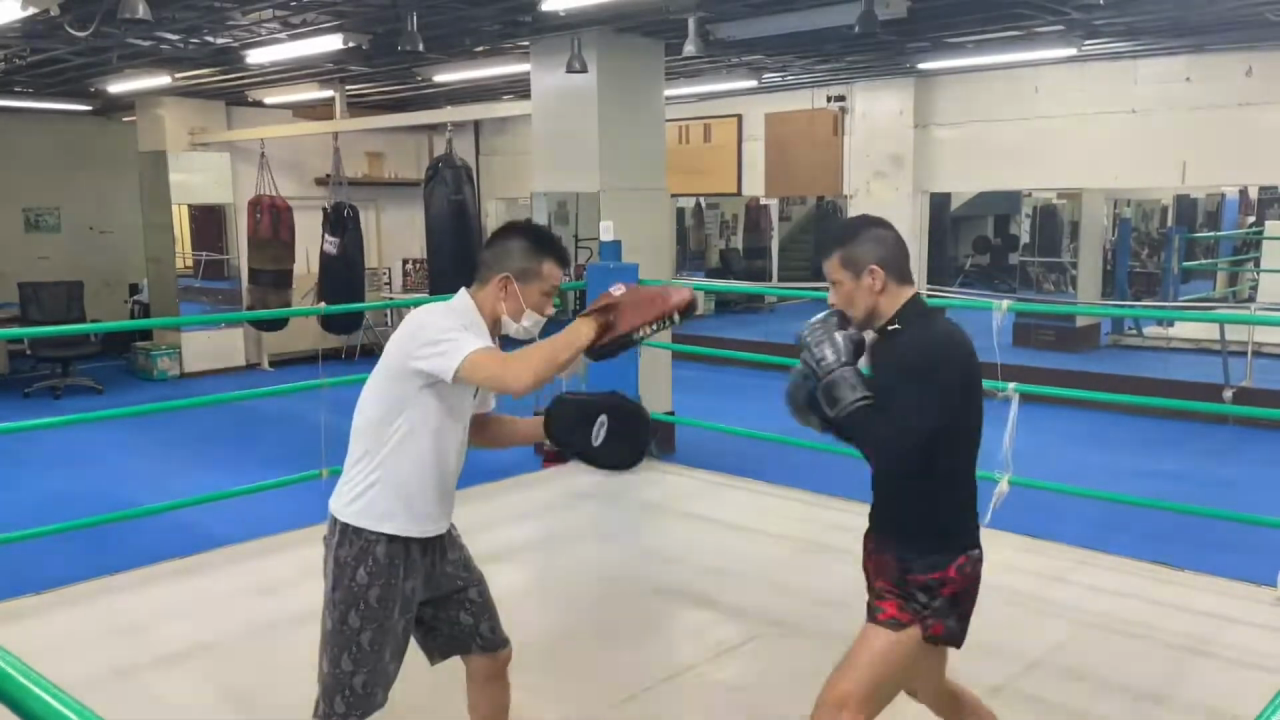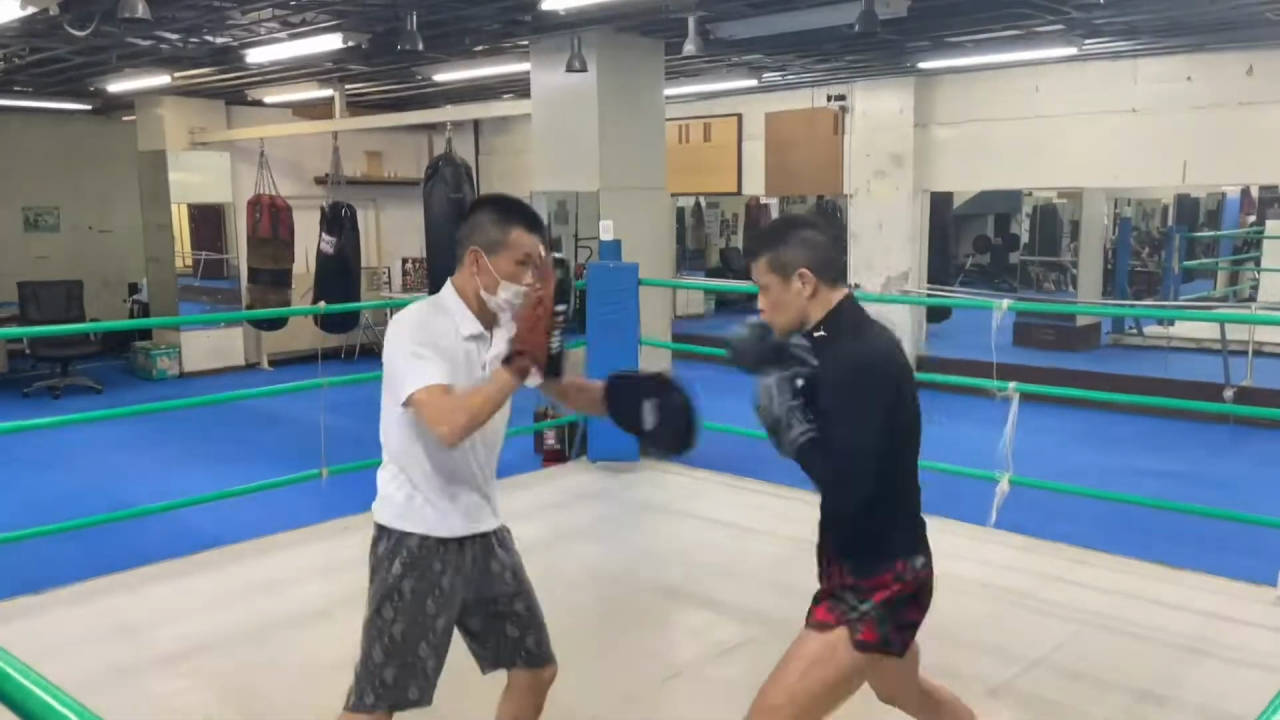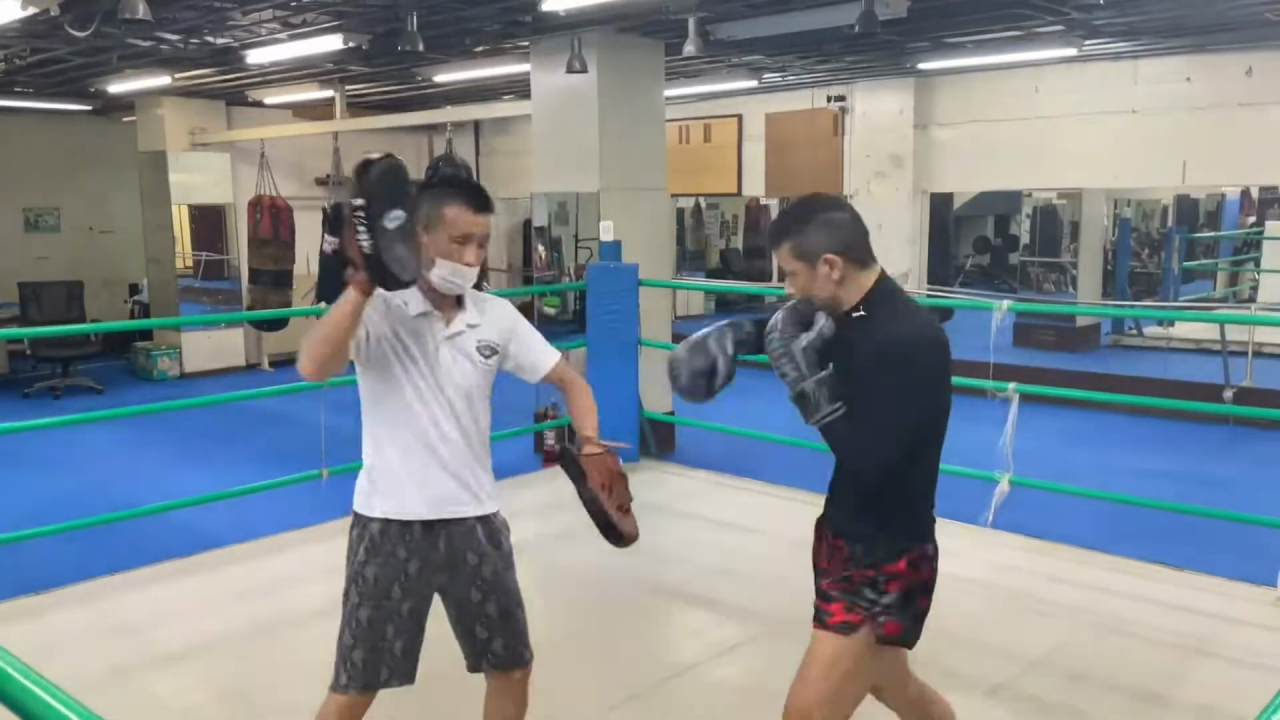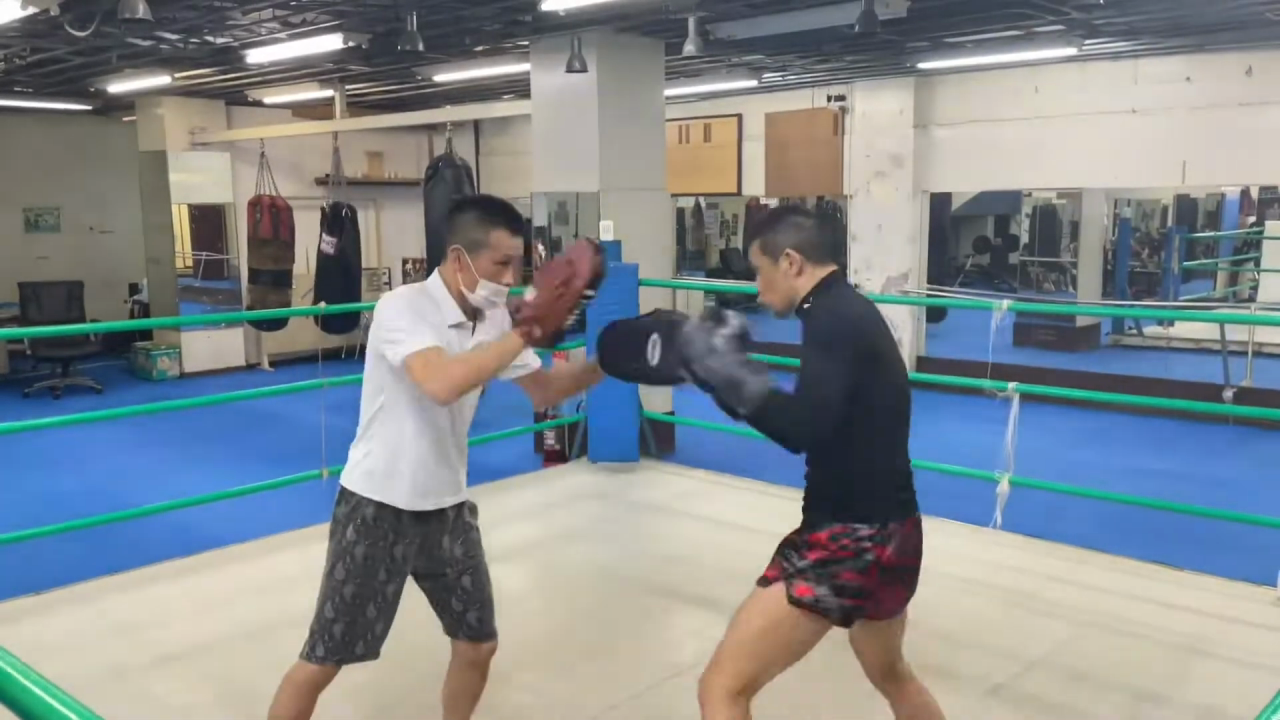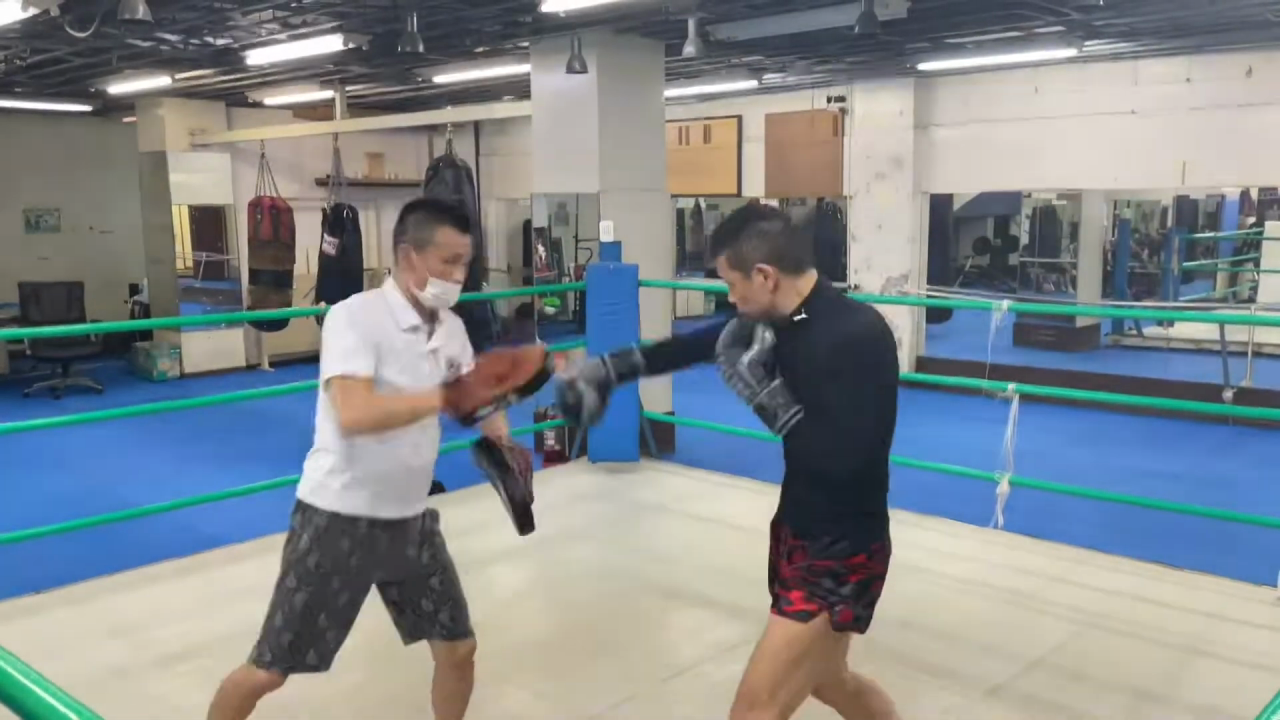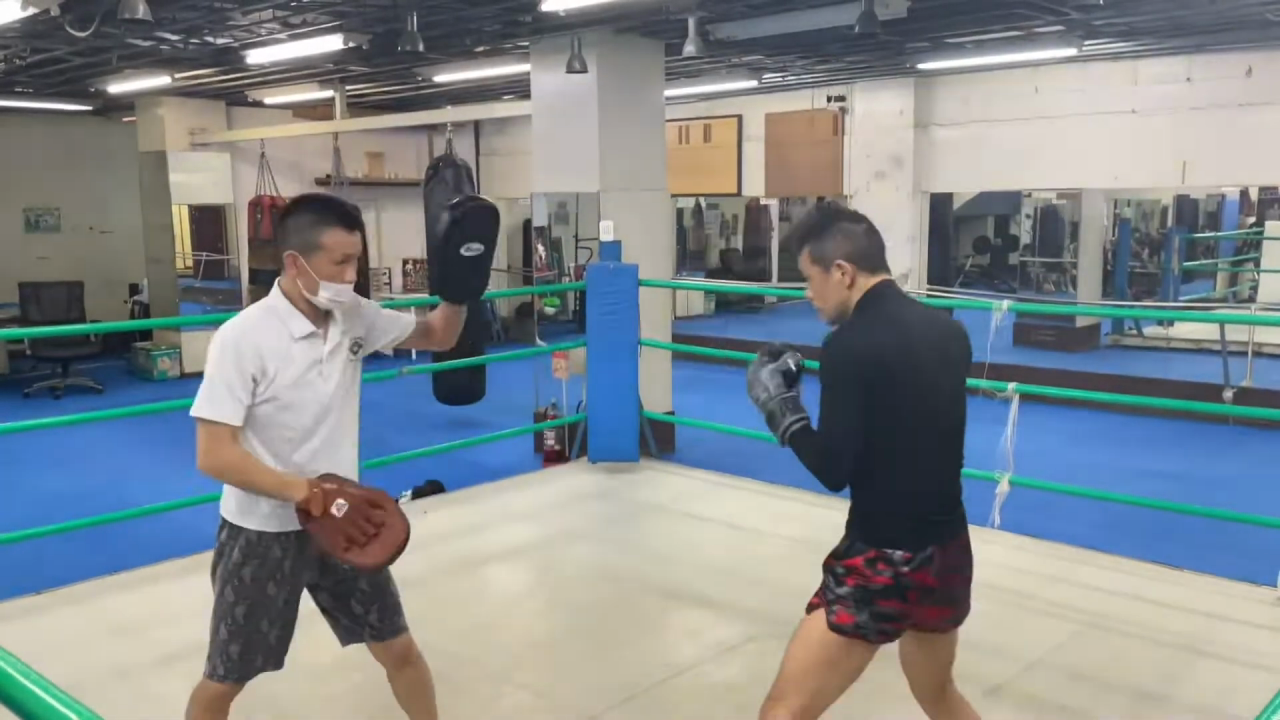
dt=0.4s
person 1, frame 1
left shoulder: (479, 339)
right shoulder: (433, 325)
right elbow: (516, 377)
left wrist: (552, 428)
right wrist: (593, 324)
left hip: (431, 532)
right hip: (372, 537)
left knee: (491, 656)
person 1, frame 2
left shoulder: (511, 328)
right shoulder: (414, 327)
left elbow: (565, 390)
right elbow: (448, 425)
right wrist: (520, 362)
left hip: (482, 532)
right hip: (416, 539)
left knee: (536, 669)
person 1, frame 3
left shoulder: (497, 316)
right shoulder: (375, 310)
left elbow: (568, 382)
right elbow: (313, 366)
left wrist: (591, 439)
right wrist: (362, 285)
left hip: (473, 519)
right hip: (390, 522)
left knee: (510, 665)
person 1, frame 4
left shoulder: (493, 317)
right shoulder: (402, 307)
left elbow: (545, 390)
right elbow: (446, 386)
left wrist: (604, 363)
right wrist: (534, 329)
left hip: (447, 508)
right hip: (379, 509)
left knee: (478, 645)
right knee: (322, 662)
person 1, frame 5
left shoulder: (449, 328)
right shoulder: (353, 318)
right elbow: (353, 414)
left wrist: (502, 440)
right wrist: (447, 396)
left hip: (409, 519)
right hip: (338, 519)
left knee: (458, 649)
right knee: (267, 671)
person 1, frame 6
left shoulder: (356, 316)
right shoulder: (242, 338)
left elbow: (438, 337)
right elbow: (214, 455)
right wrist: (309, 493)
right hip: (261, 533)
left knee: (398, 648)
person 2, frame 1
left shoulder: (938, 343)
right shoulder: (894, 343)
left elbow: (891, 448)
right elbow: (875, 438)
left wrist: (837, 377)
right wrist: (819, 402)
left hip: (934, 568)
right hip: (897, 548)
person 2, frame 2
left shoulder: (858, 358)
right shoulder: (844, 341)
left elbow: (856, 487)
left wrist: (789, 425)
left hip: (877, 572)
right hip: (880, 559)
person 2, frame 3
left shoulder: (912, 335)
right shoulder: (860, 315)
left elbow: (869, 462)
left wrist: (806, 376)
right wrist: (729, 338)
left hip: (888, 560)
right hip: (891, 539)
right knee: (886, 677)
person 2, frame 4
left shoulder: (831, 320)
right shoulder: (852, 313)
left elbow: (805, 431)
right elbow: (803, 420)
left wrist: (728, 363)
right wrist: (705, 369)
left hip: (847, 538)
right hip: (894, 529)
right knee: (888, 672)
person 2, frame 5
left shoulder: (863, 334)
right shoulder: (792, 318)
left elbow: (849, 465)
right elbow: (698, 342)
left wrist: (764, 390)
right wrist: (610, 368)
left hip: (845, 552)
right hip: (805, 534)
person 2, frame 6
left shoulder: (852, 345)
right shoulder: (948, 330)
left elbow: (833, 472)
left wrist: (777, 403)
left hip: (883, 562)
right hip: (946, 551)
